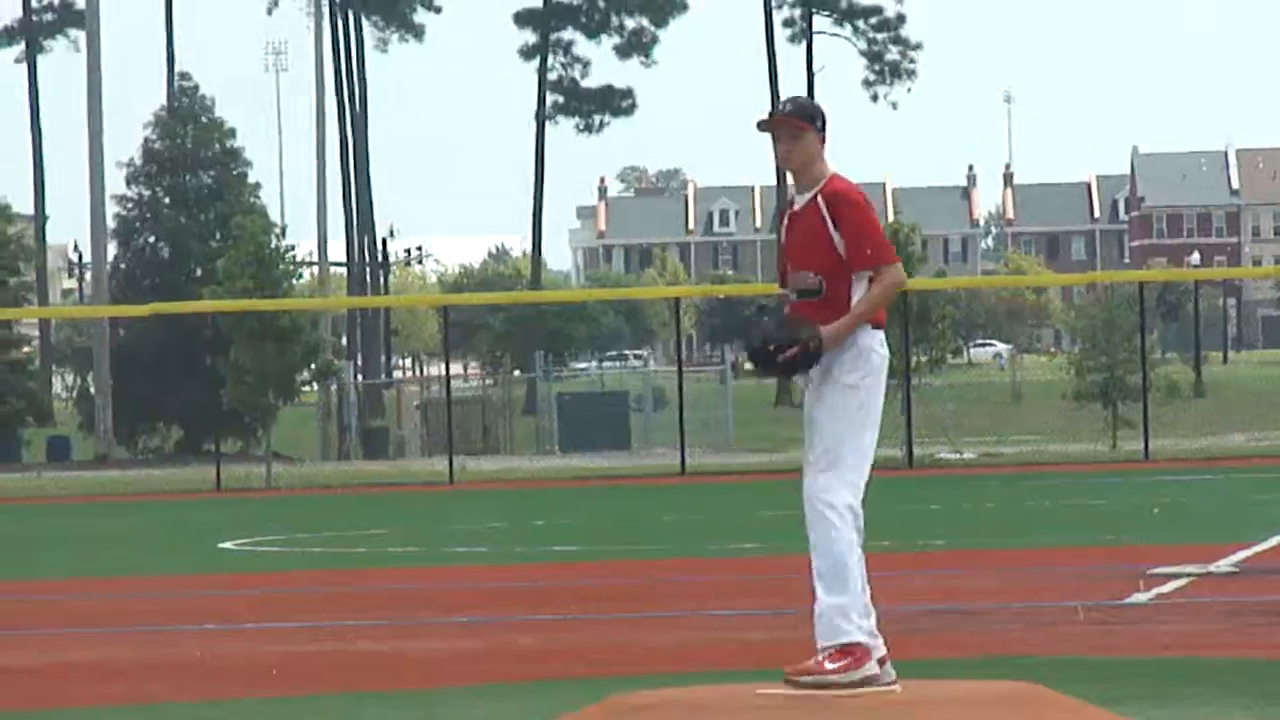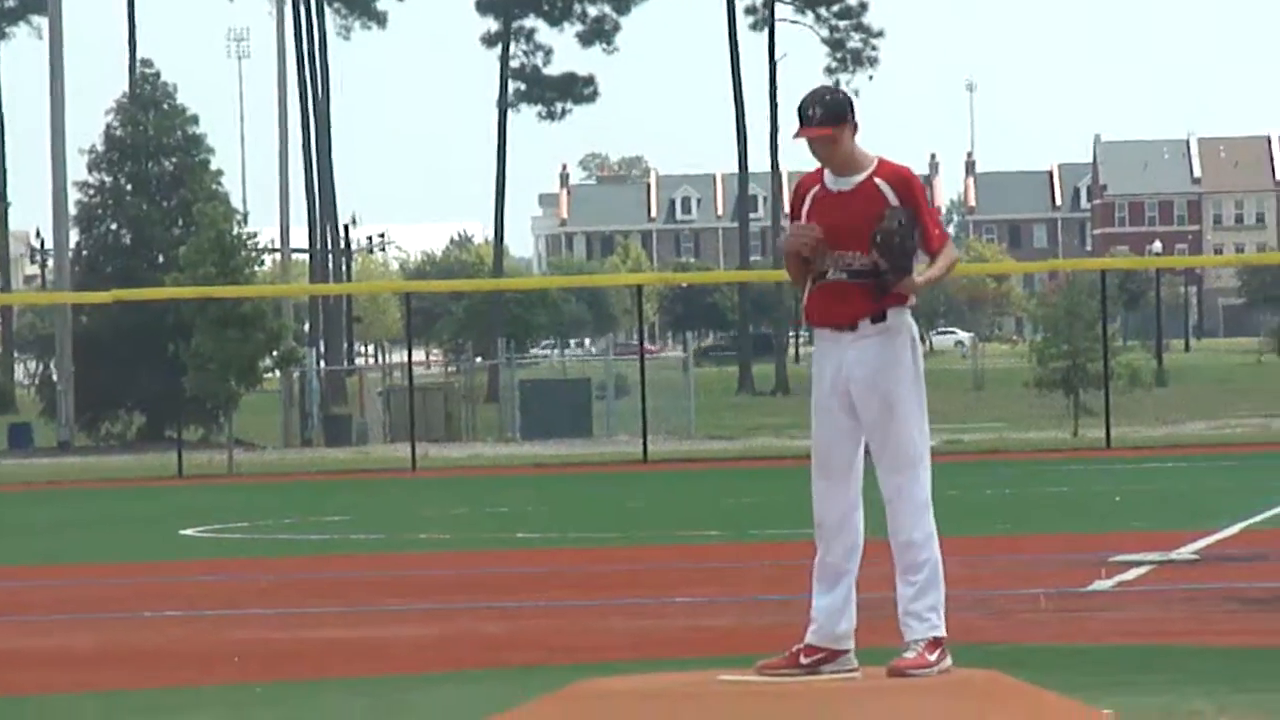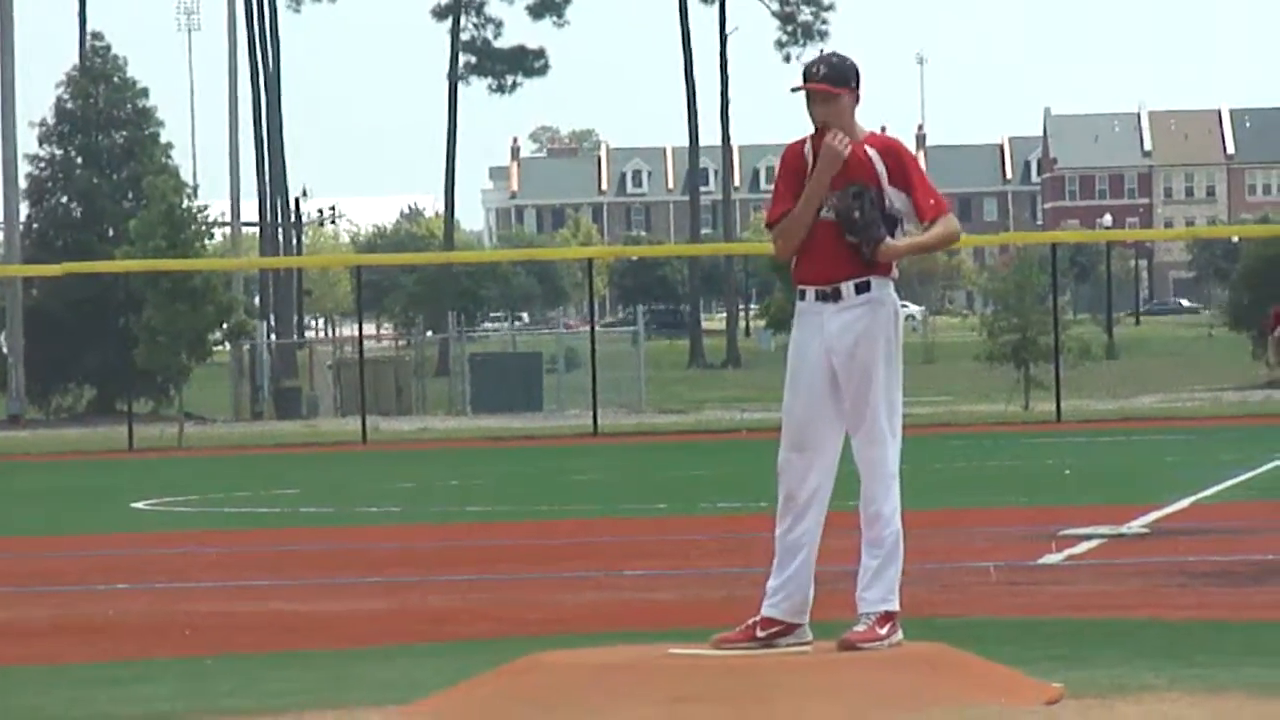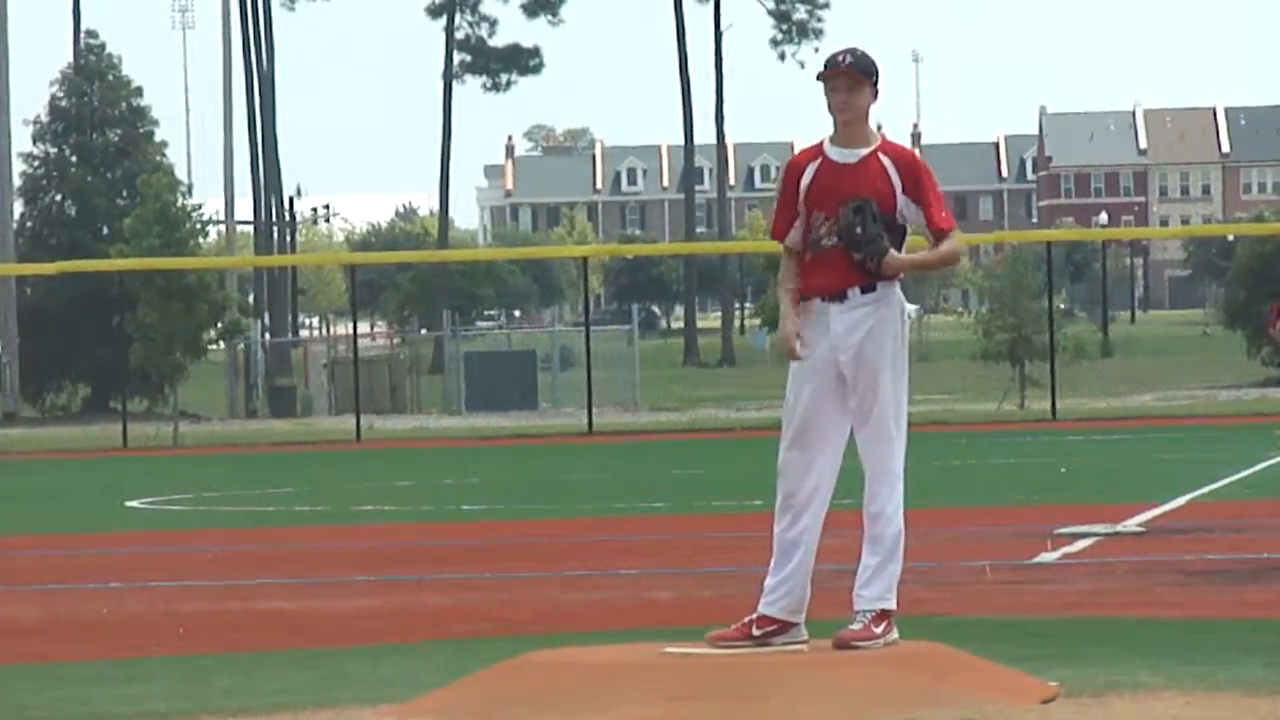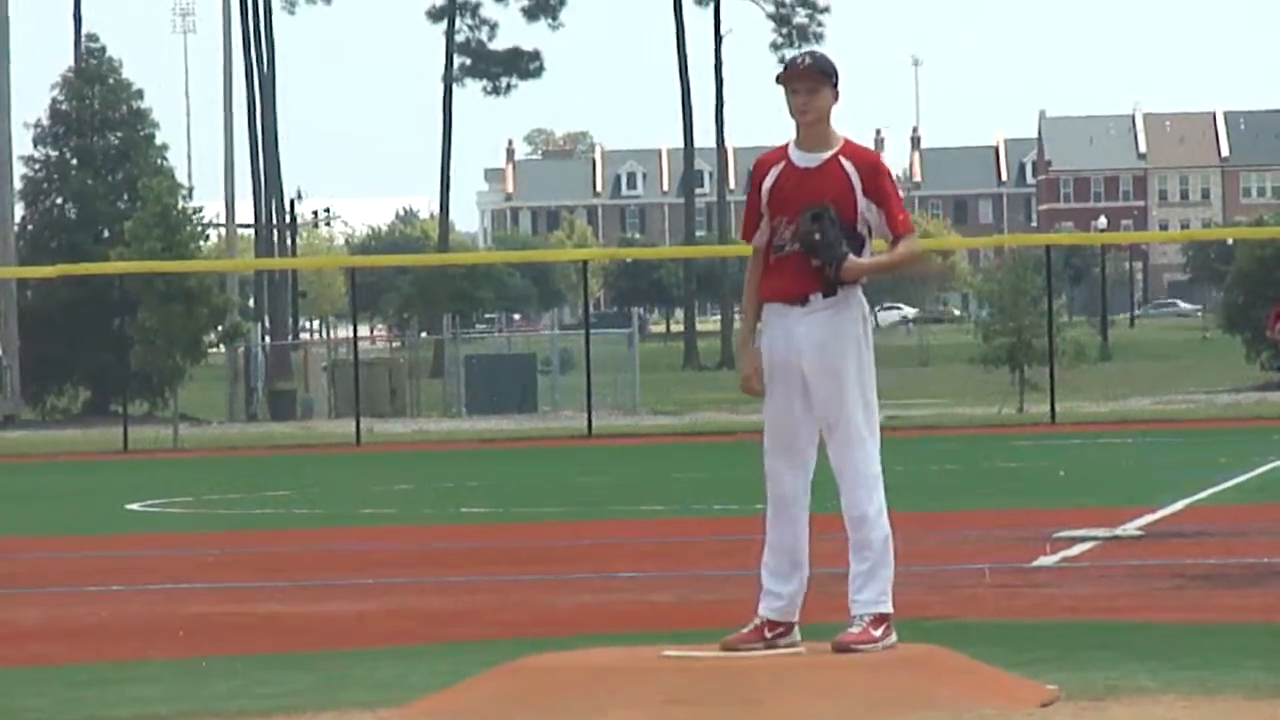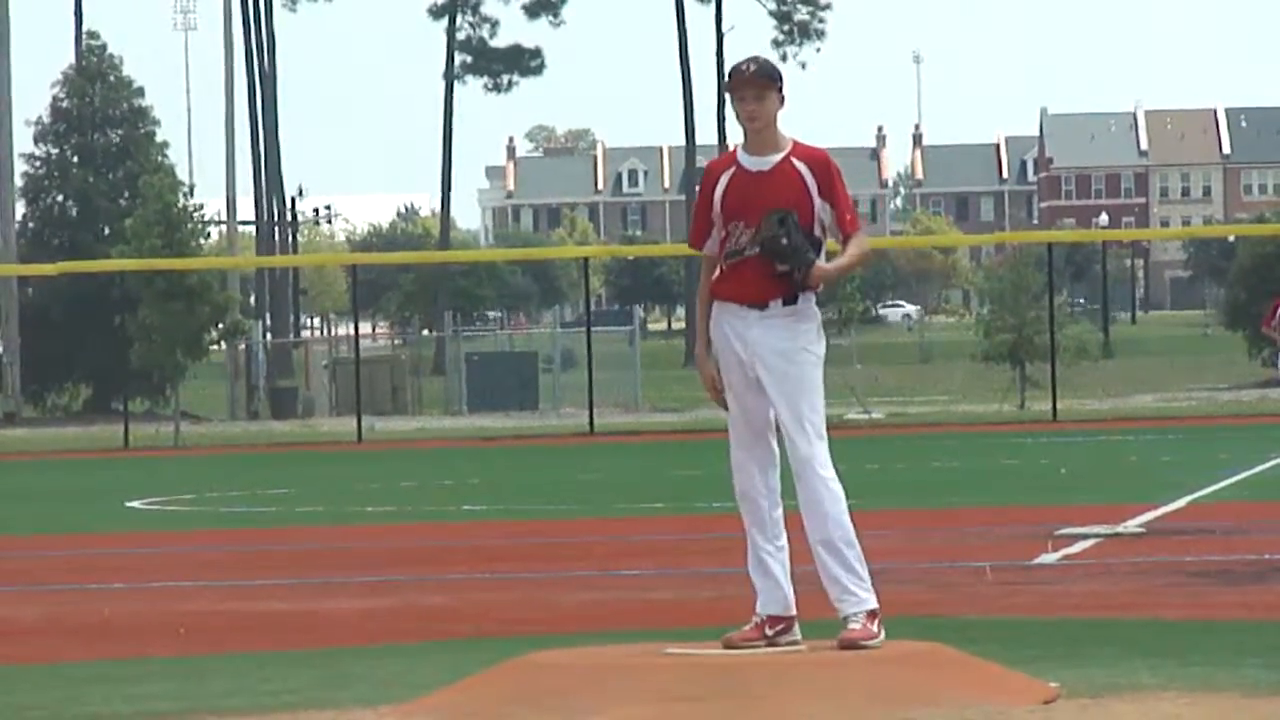
dt=0.7s
person 1, frame 1
left shoulder: (844, 198)
right shoulder: (792, 210)
left elbow: (892, 275)
left wrist: (842, 326)
left hip: (853, 357)
right hip: (817, 362)
left knee: (827, 494)
right knee: (826, 502)
left ankle: (852, 643)
right ankle: (856, 653)
person 1, frame 2
left shoulder: (897, 180)
right shoulder: (807, 191)
left elbow: (946, 250)
left wrist: (922, 279)
right wrist: (792, 250)
left hip: (886, 341)
right hip: (828, 347)
left knee: (906, 486)
right knee: (832, 494)
left ankle: (927, 635)
right ankle: (829, 639)
person 1, frame 3
left shoulder: (887, 153)
right shoulder: (798, 156)
left elbow: (948, 226)
right elbow: (782, 247)
left wrist: (901, 246)
right wrist: (823, 173)
left hip: (866, 310)
right hip: (810, 315)
left knee: (876, 457)
right knee: (800, 463)
left ankle: (880, 609)
right ankle: (784, 611)
person 1, frame 4
left shoulder: (901, 163)
right shoulder: (802, 167)
left elbow: (951, 246)
right elbow: (789, 257)
left wrist: (905, 260)
right wrist: (787, 313)
left hip: (875, 315)
right hip: (817, 322)
left knee: (882, 461)
right knee: (800, 466)
left ankle: (877, 609)
right ankle: (780, 610)
person 1, frame 5
left shoulder: (862, 165)
right shoulder: (767, 169)
left elbow: (908, 246)
right elbow: (757, 259)
left wrist: (866, 265)
right wrist: (746, 341)
left hip: (836, 319)
right hip: (780, 323)
left knee: (856, 463)
right knee: (783, 471)
left ankle: (874, 611)
right ankle: (778, 613)
person 1, frame 6
left shoulder: (814, 165)
right shoulder: (716, 176)
left elbow: (857, 241)
right elbow: (707, 267)
left wrist: (831, 269)
right wrist: (703, 349)
left hip: (791, 323)
right hip: (732, 326)
left knee: (810, 458)
right knee: (751, 468)
left ankle: (860, 606)
right ankle: (775, 610)
